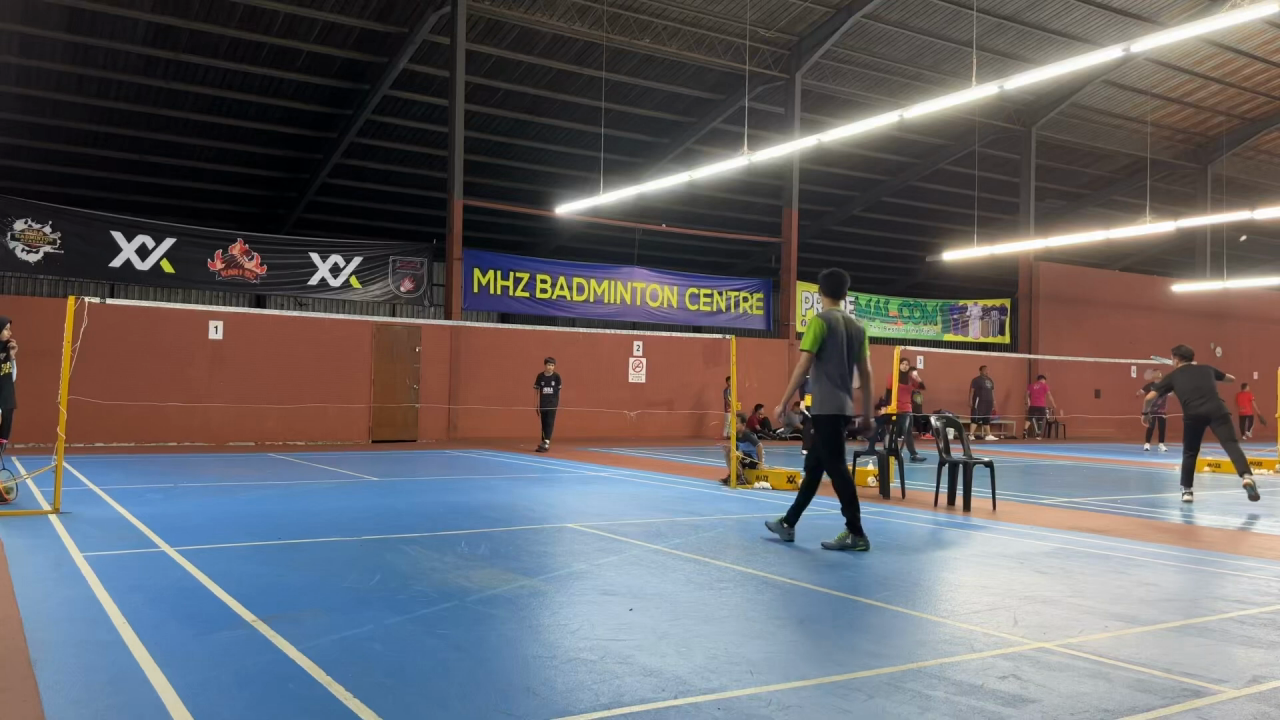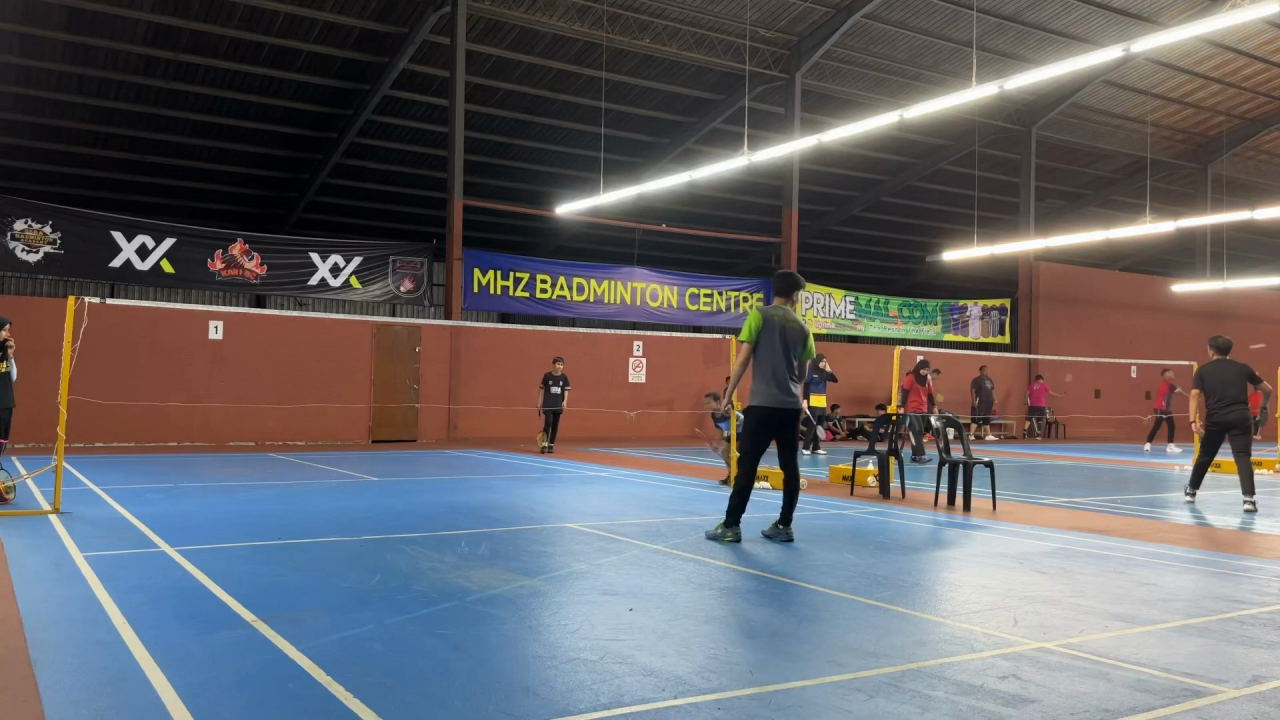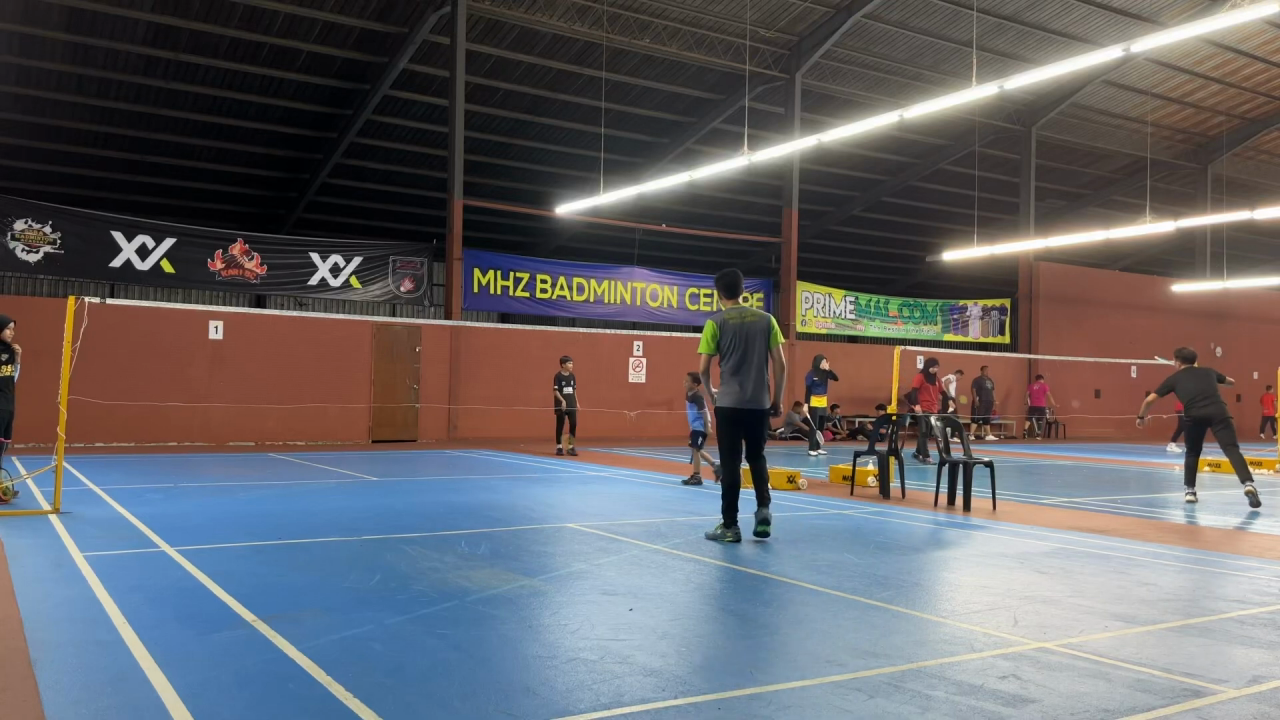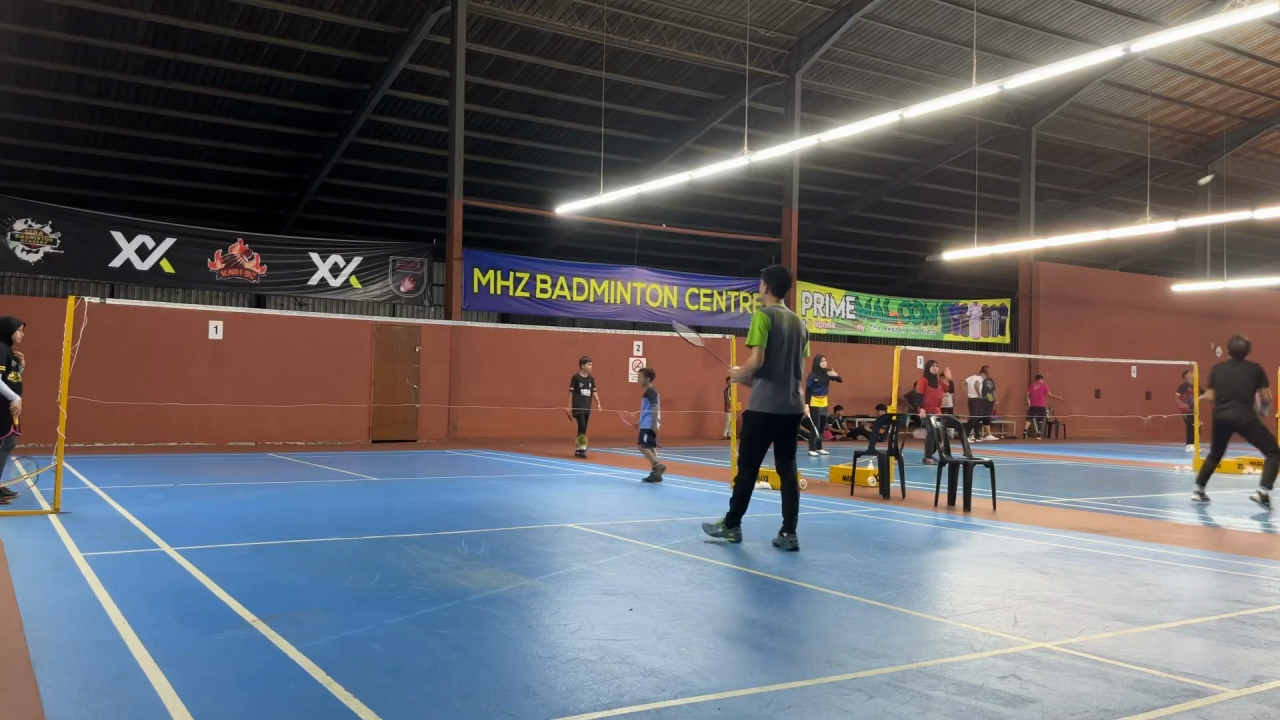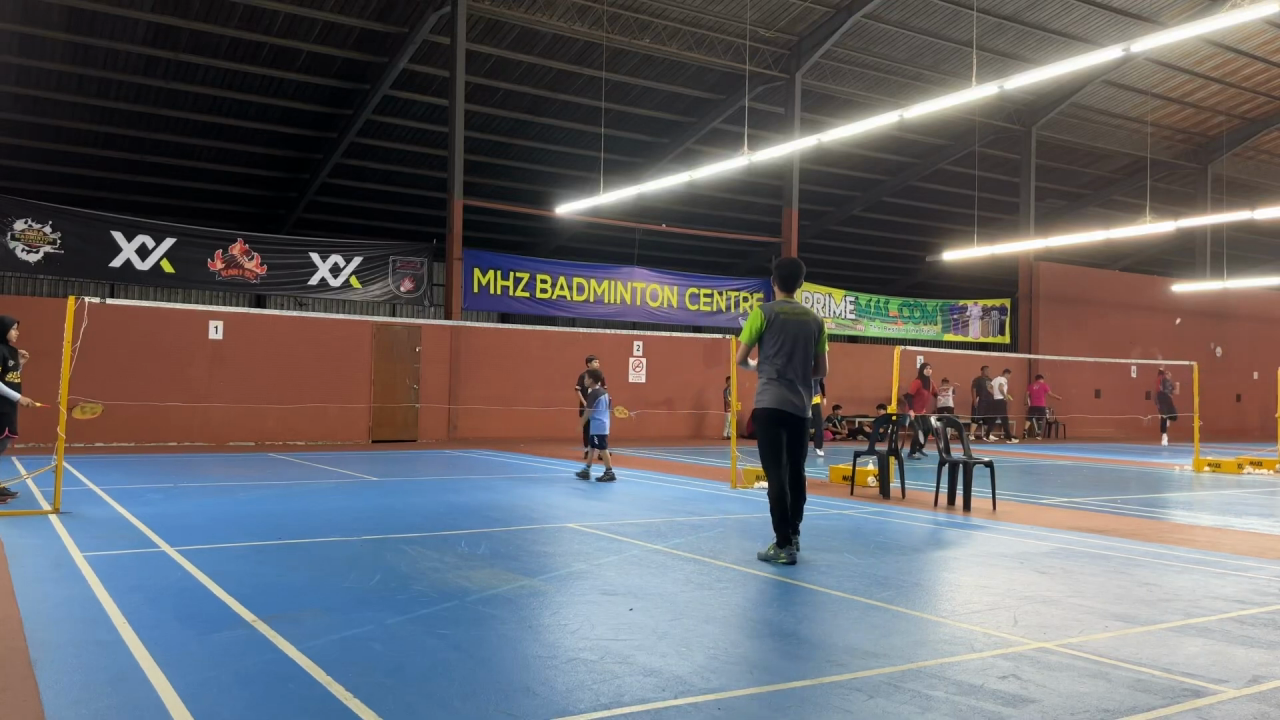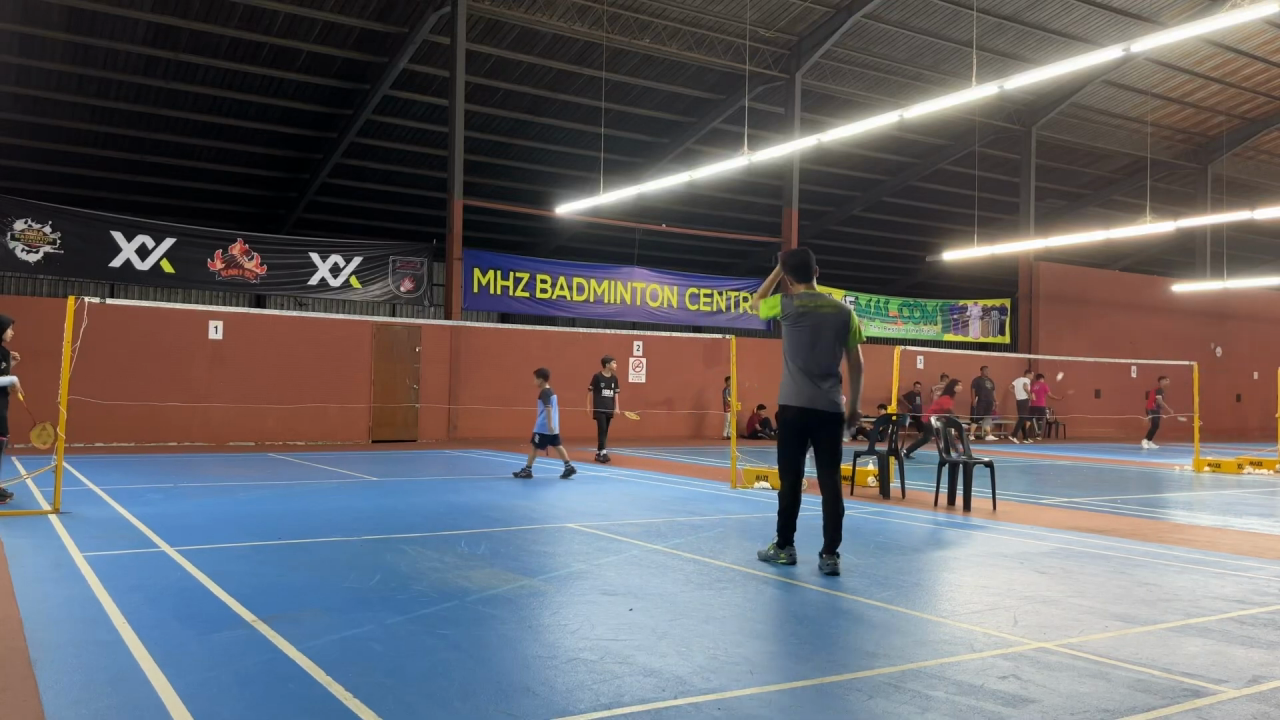
dt=0.7s
person 1, frame 1
left shoulder: (820, 320)
right shoulder: (857, 326)
left elbow: (804, 366)
right elbow: (865, 373)
left wrist: (783, 402)
right wrist: (866, 412)
left hip: (827, 409)
right hip: (844, 408)
left knee: (836, 469)
right knee: (813, 466)
left ankle: (856, 534)
right ankle: (788, 523)
person 1, frame 2
left shoulder: (759, 315)
right shoulder: (802, 327)
left elbow: (744, 359)
left wrist: (729, 393)
left hip: (763, 403)
right hip: (792, 406)
left knee: (747, 464)
right knee: (790, 466)
left ankle: (730, 525)
right ankle: (784, 525)
person 1, frame 3
left shoulder: (716, 323)
right shoulder: (766, 320)
left elbow: (704, 369)
right elbow: (780, 365)
left wrist: (710, 393)
right wrist: (776, 399)
left hip: (729, 404)
right hip: (760, 403)
left knee: (730, 465)
right knee: (756, 458)
left ankle: (729, 526)
right ankle: (763, 509)
person 1, frame 4
left shoulder: (763, 316)
right shoulder: (800, 323)
left elbow: (756, 361)
left wrist: (740, 374)
left hip: (764, 407)
right hip: (793, 407)
left knee: (748, 467)
right knee: (788, 469)
left ankle: (731, 525)
right ankle: (789, 532)
person 1, frame 5
left shoulder: (763, 313)
right shoulder: (814, 320)
left elbow: (741, 359)
right elbow: (821, 370)
left hip: (770, 405)
right hip: (801, 407)
left knee: (776, 474)
right knee: (796, 472)
left ankle: (784, 545)
right ankle: (793, 532)
person 1, frame 6
left shoulder: (786, 304)
right shoulder: (842, 311)
left elbow: (756, 302)
right elbow: (856, 365)
left wrist: (778, 269)
right wrist: (854, 404)
left hip: (795, 406)
right hip: (831, 408)
left knee: (790, 479)
right knee: (830, 481)
left ankle: (784, 546)
right ankle: (830, 554)
